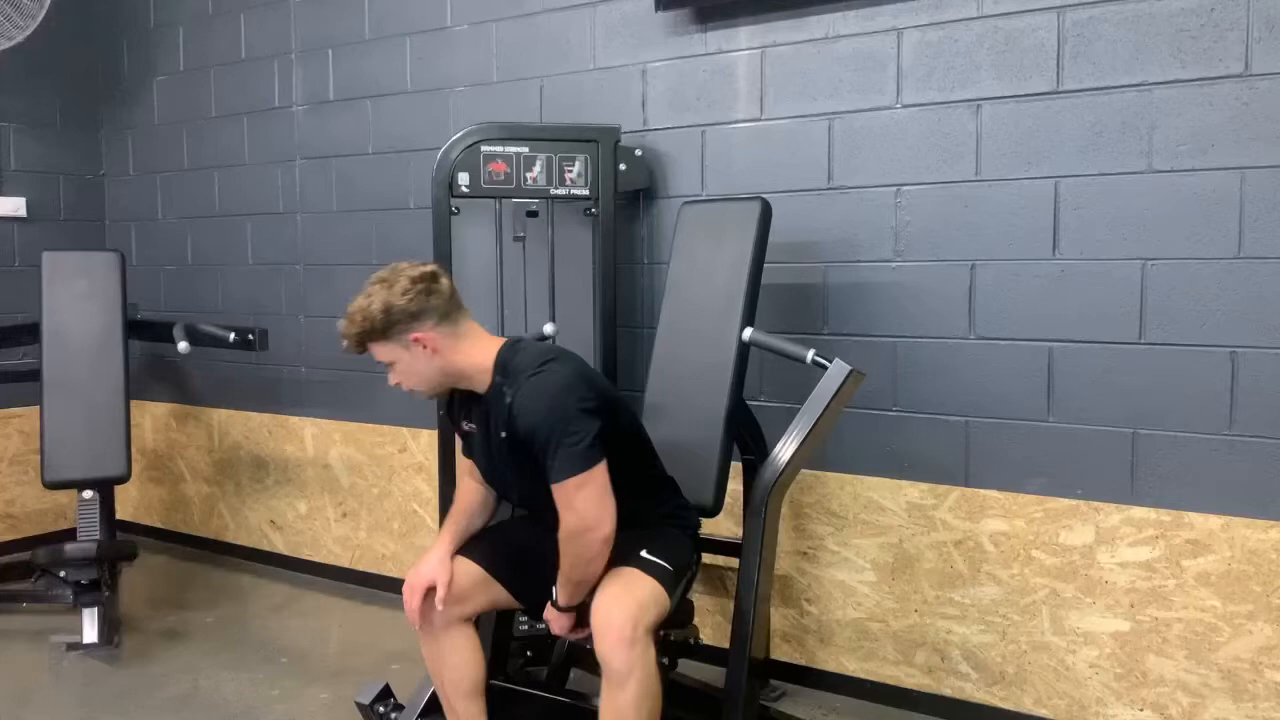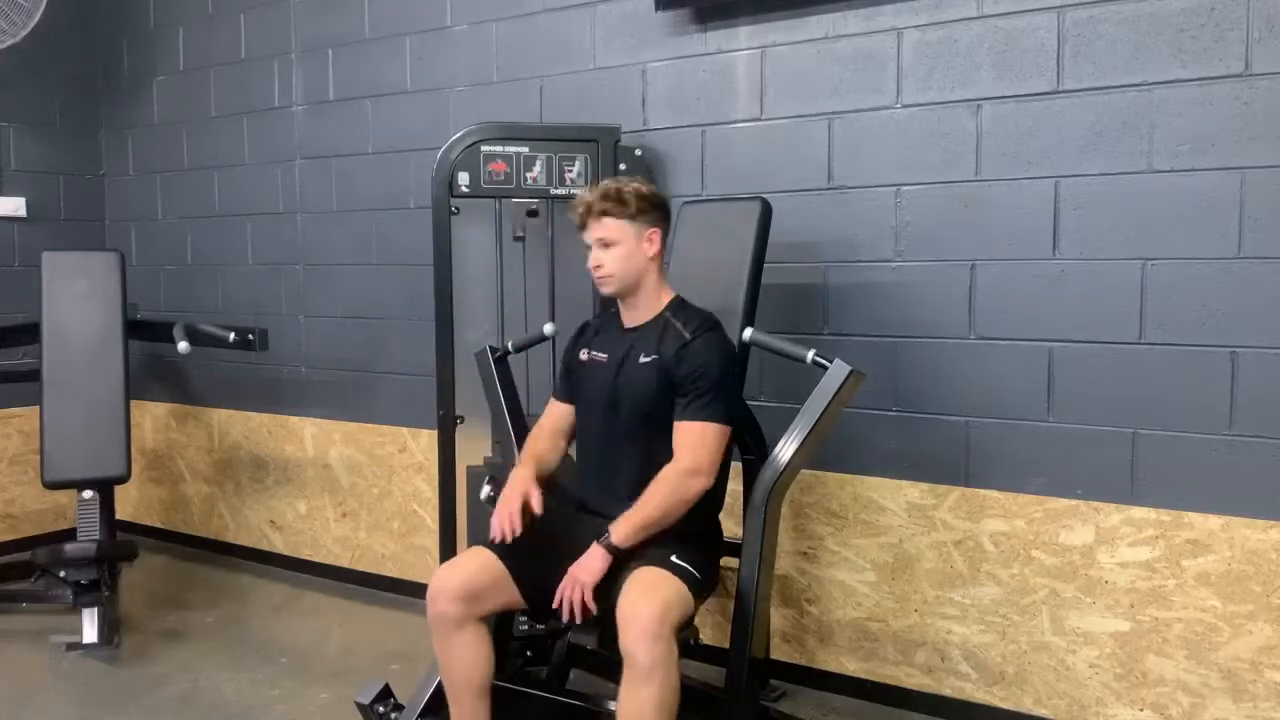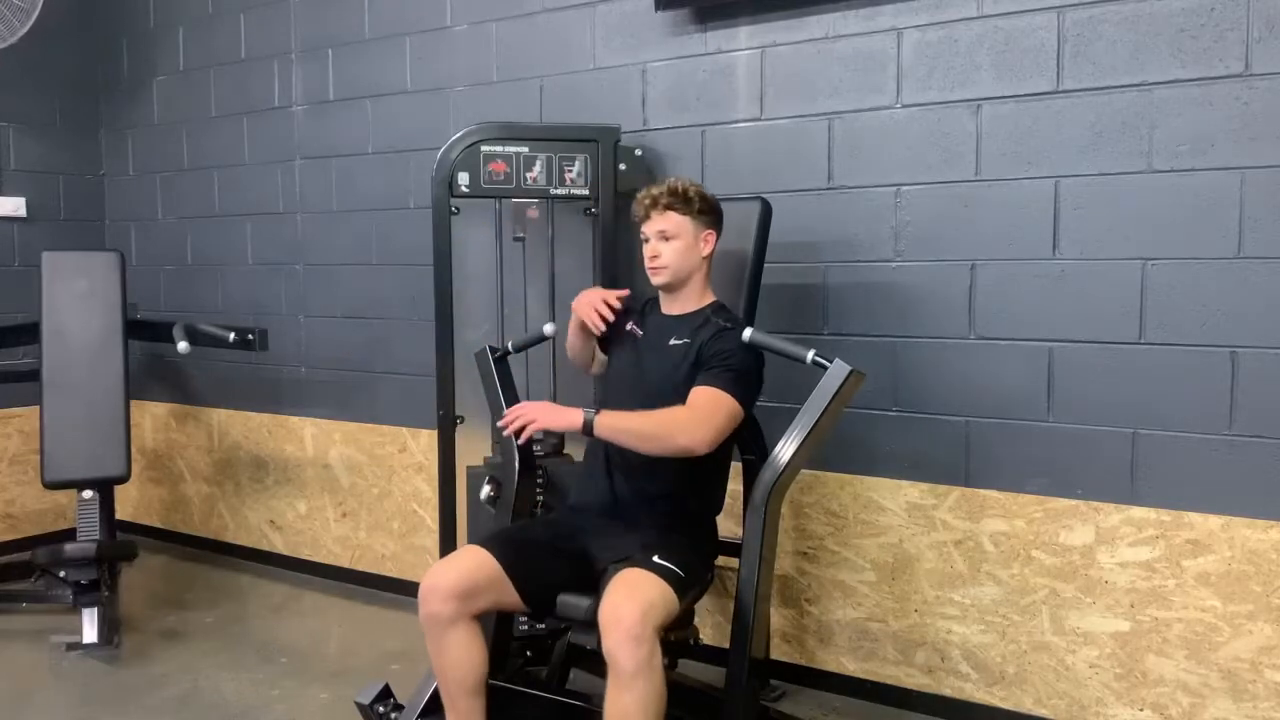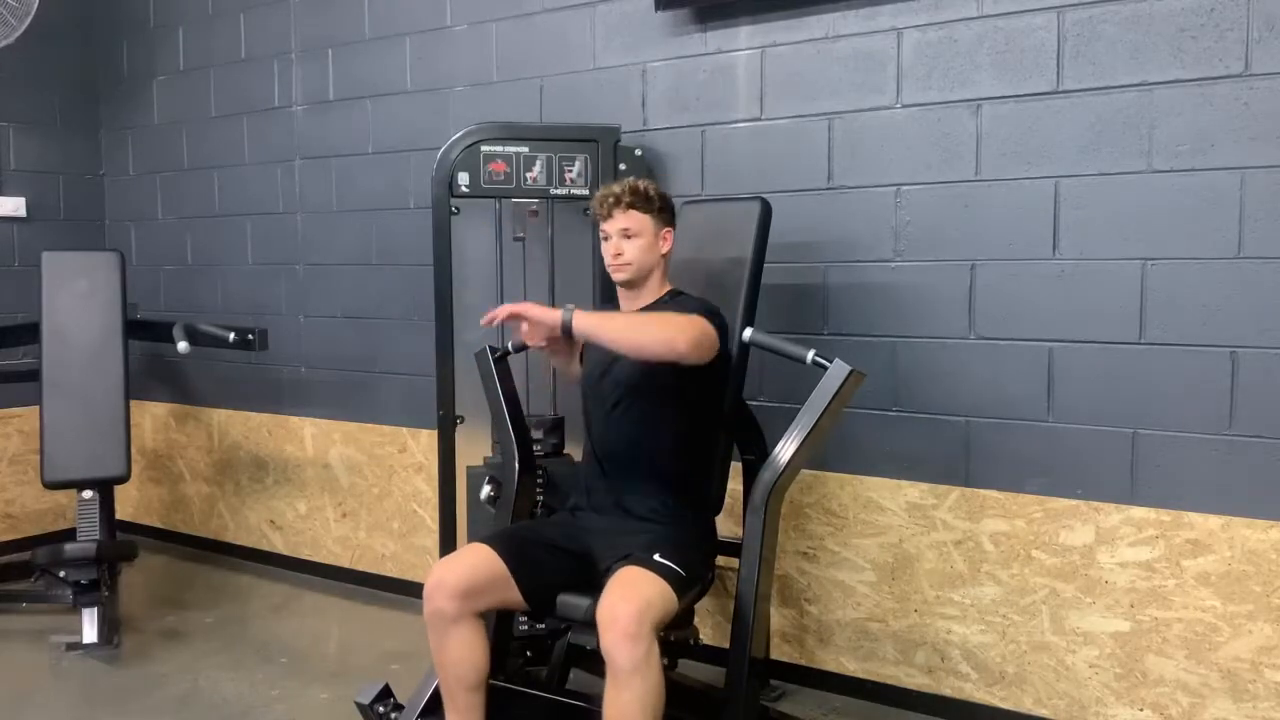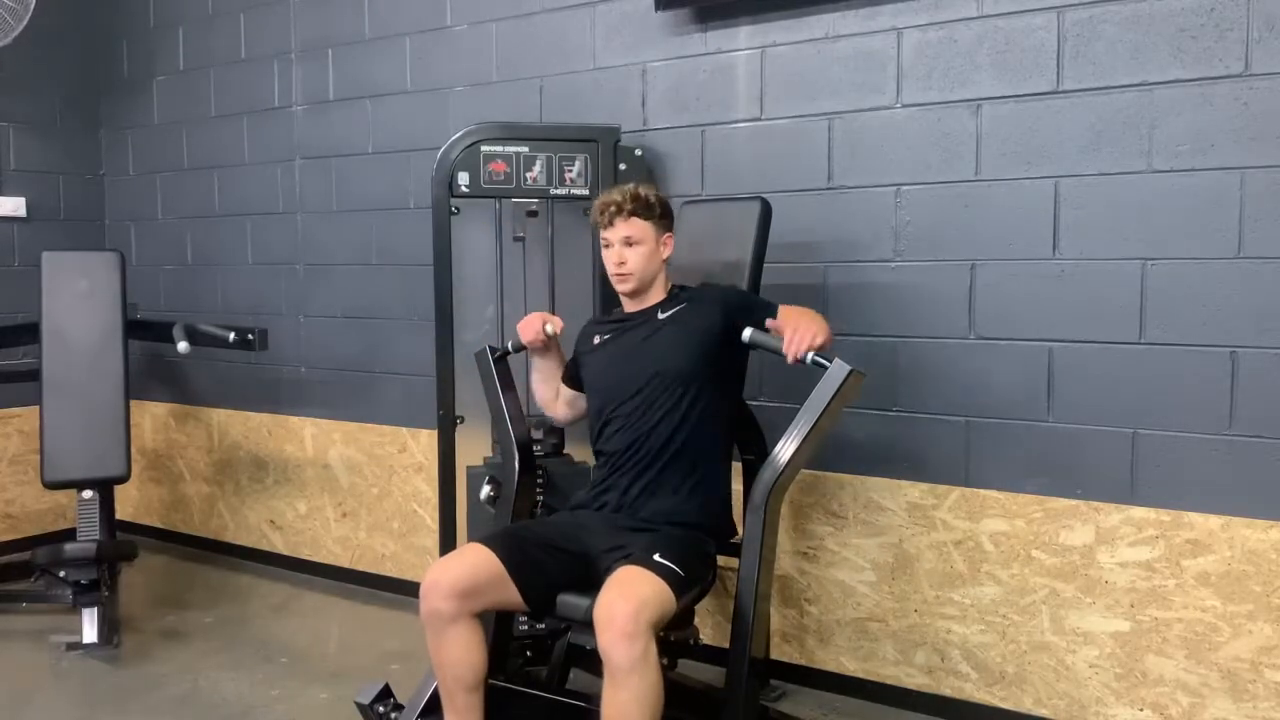
dt=0.5s
person 1, frame 1
left shoulder: (548, 389)
right shoulder: (462, 394)
left elbow: (591, 525)
right elbow: (478, 482)
left wrist: (566, 603)
right wrist: (441, 550)
left hip: (641, 530)
left knee: (616, 630)
right knee: (433, 600)
person 1, frame 2
left shoulder: (699, 342)
right shoulder: (589, 336)
left elbow: (693, 472)
right elbow: (555, 425)
left wrist: (605, 549)
right wrist: (523, 474)
left hip: (670, 534)
right hip: (580, 520)
left knee: (643, 621)
right knee: (449, 591)
person 1, frame 3
left shoulder: (728, 341)
right shoulder: (634, 315)
left elbow: (696, 432)
right elbow: (586, 359)
left wrist: (579, 419)
right wrist: (581, 312)
left hip: (666, 533)
right hip: (585, 517)
left knee: (625, 623)
right knee: (441, 590)
person 1, frame 4
left shoulder: (693, 315)
right shoulder: (608, 324)
left elbow: (675, 341)
left wrist: (562, 317)
right wrist: (555, 339)
left hip: (664, 529)
right hip: (585, 519)
left knee: (623, 620)
right knee: (446, 587)
person 1, frame 5
left shoulder: (711, 309)
right shoulder: (596, 334)
left elbow: (808, 327)
right elbow: (561, 407)
left wrist: (805, 330)
right wrist: (543, 349)
left hip: (672, 532)
right hip: (589, 520)
left knee: (621, 619)
right knee: (443, 588)
